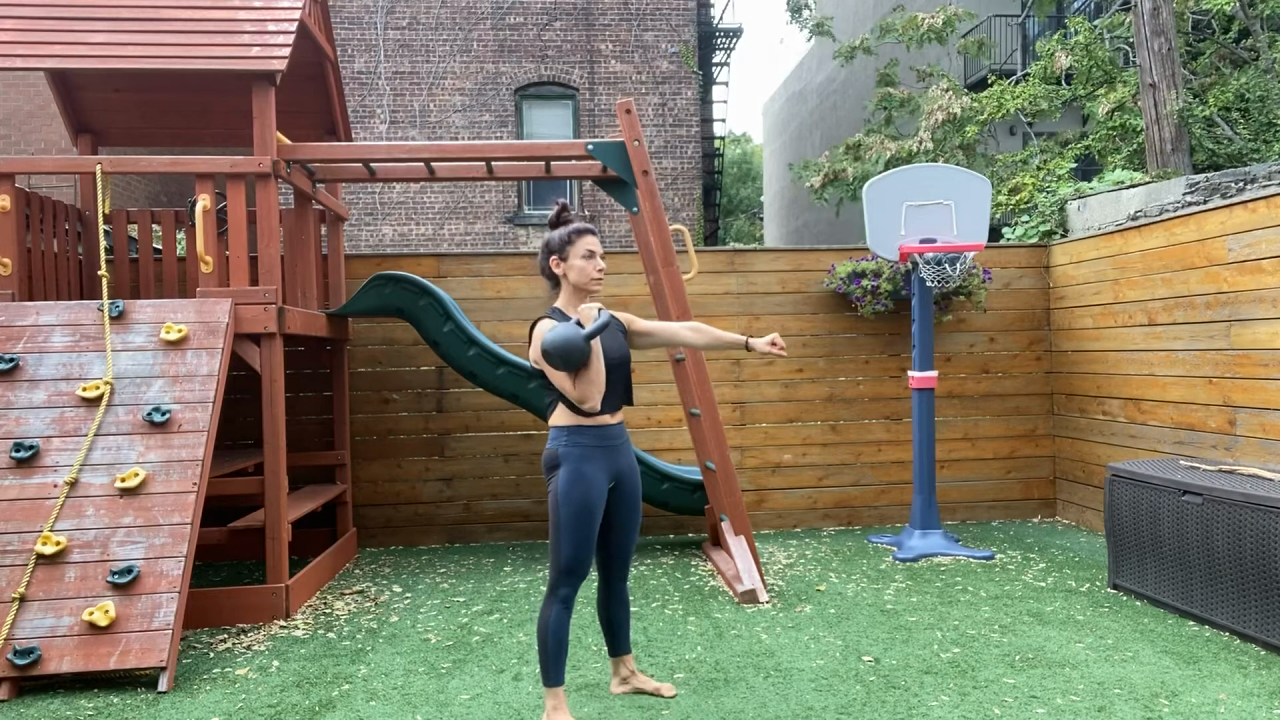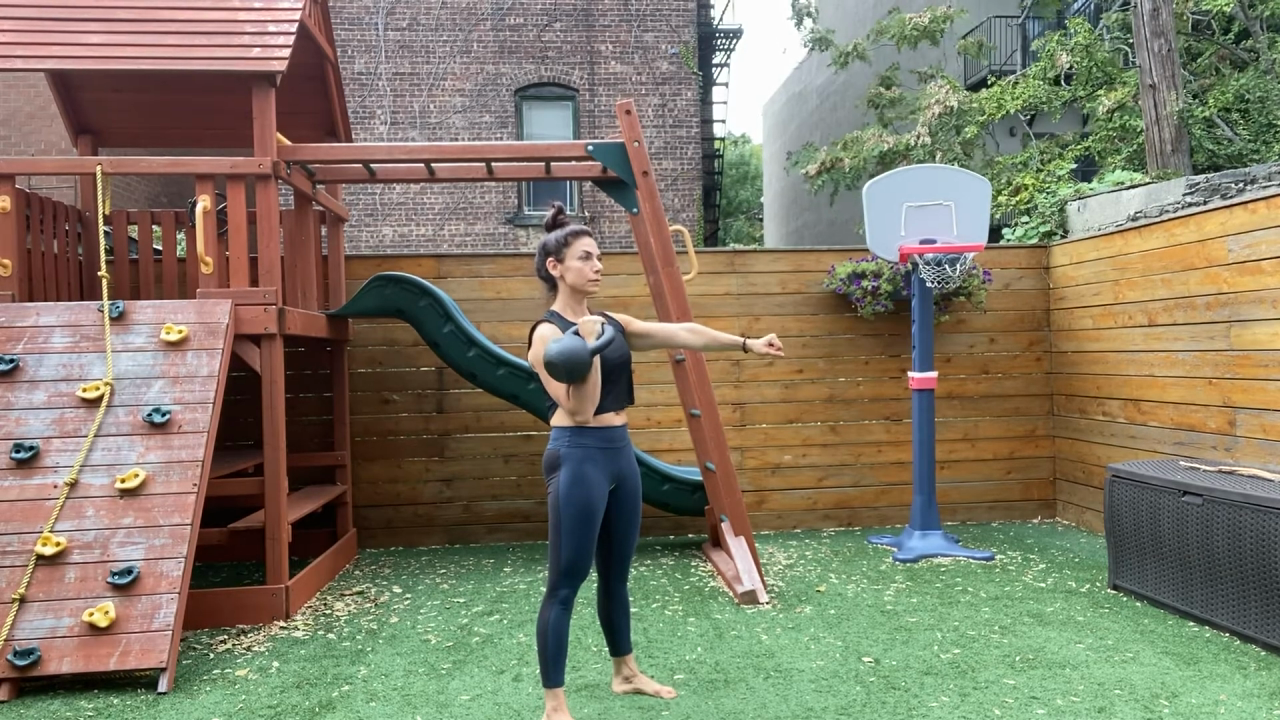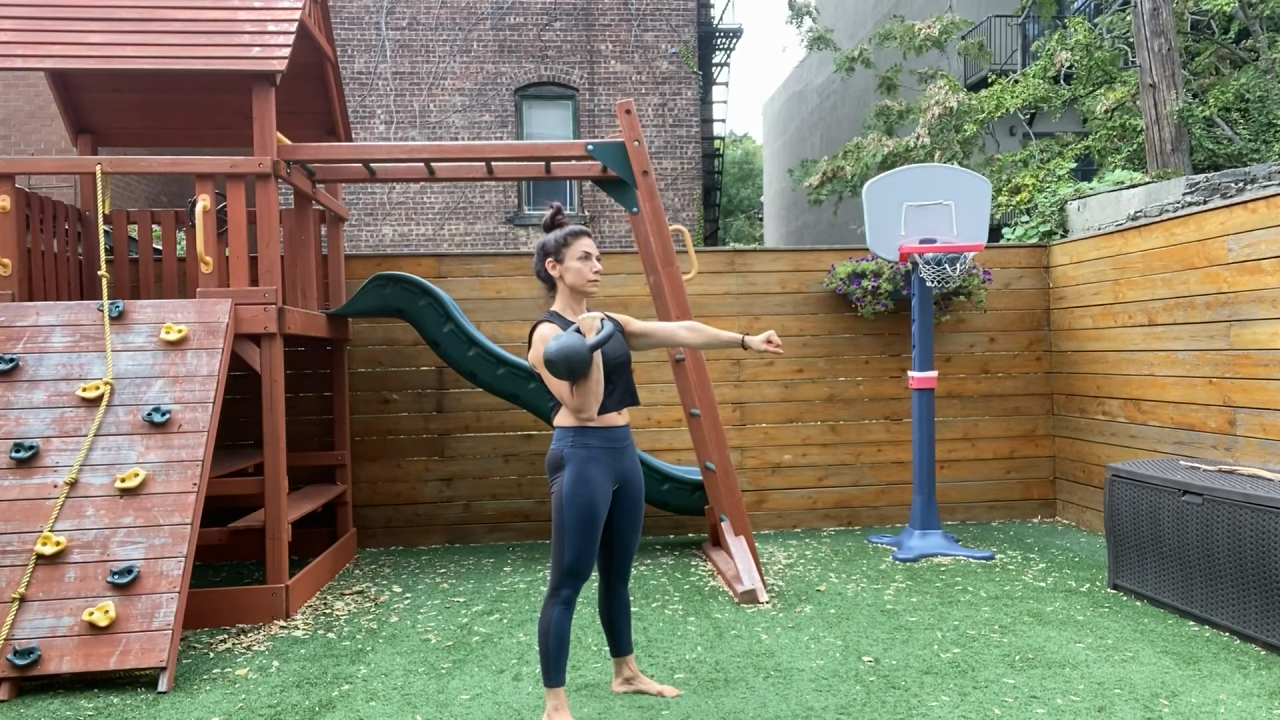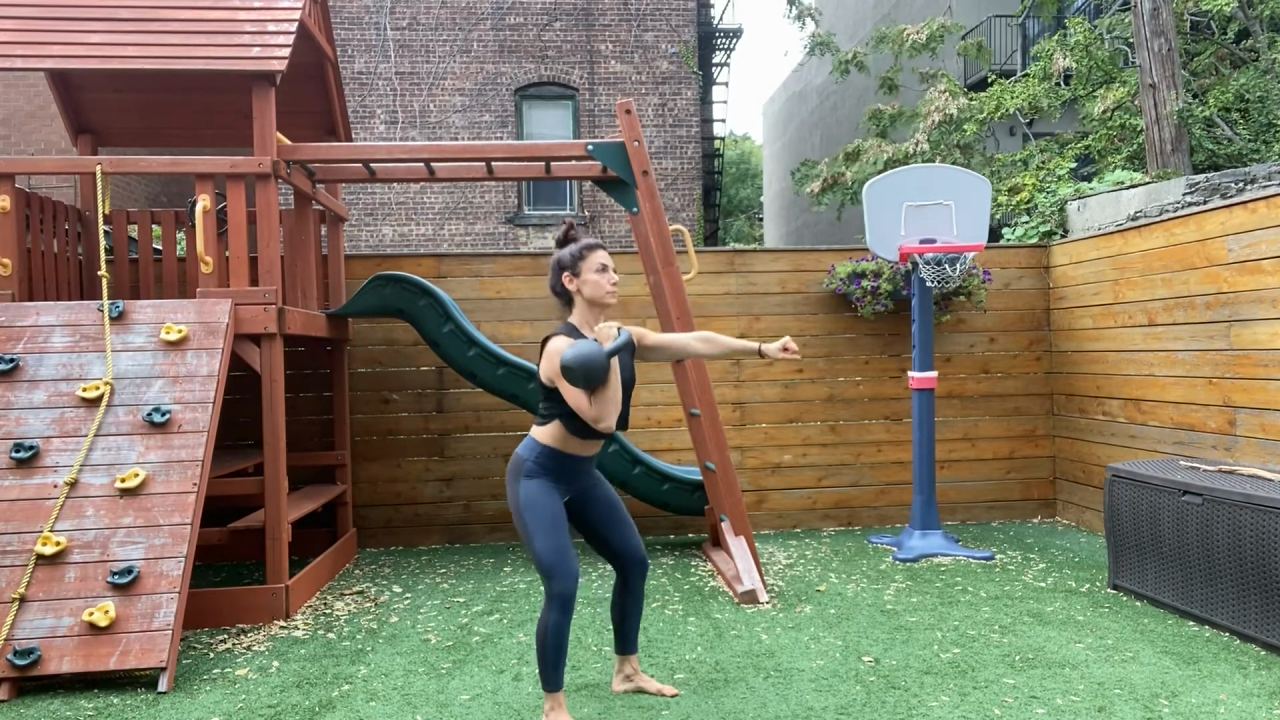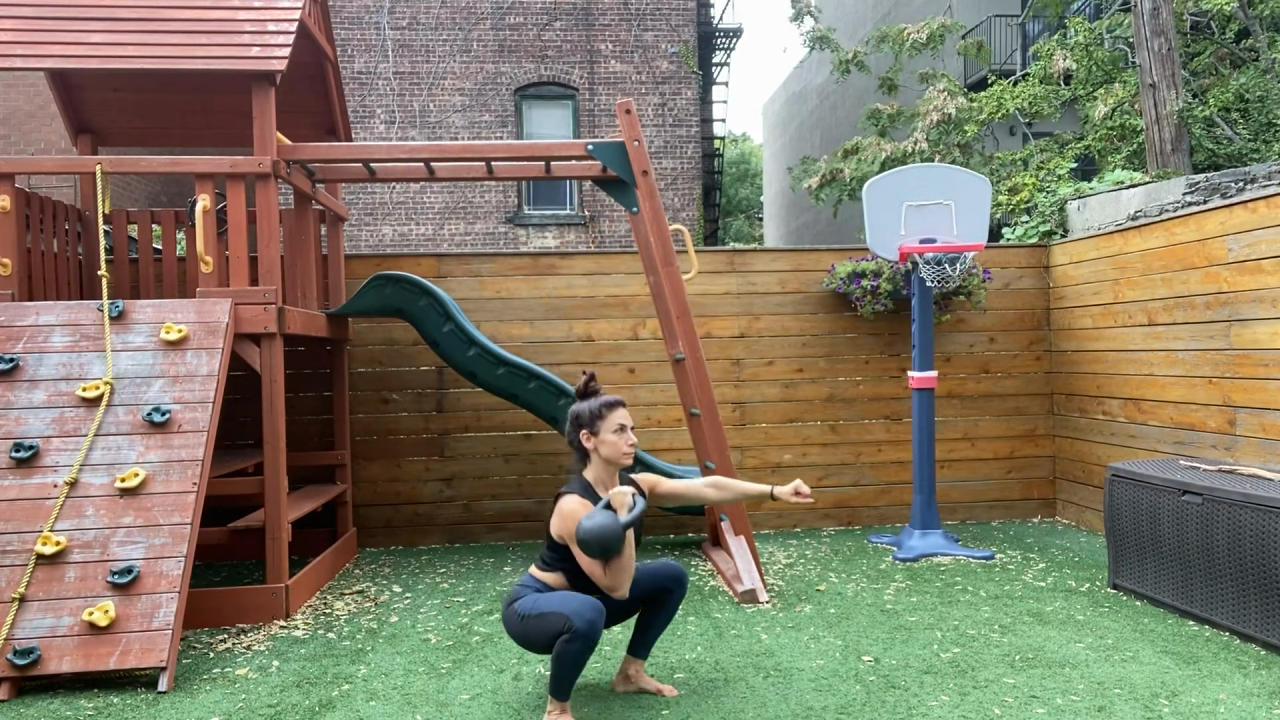
dt=1s
person 1, frame 1
left shoulder: (614, 321)
right shoulder: (548, 330)
left elbow: (684, 332)
right elbow: (588, 398)
left wrist: (748, 342)
right wrist: (587, 333)
left hip: (618, 449)
right hip: (577, 455)
left knee: (616, 571)
right knee: (566, 581)
left ankle: (624, 671)
person 1, frame 2
left shoulder: (612, 323)
right shoulder: (547, 335)
left elbow: (682, 334)
right elbow: (579, 410)
left wrist: (746, 343)
right wrist: (588, 344)
left hip: (619, 452)
right hip: (578, 457)
left knee: (616, 574)
right knee: (565, 582)
left ankle: (626, 672)
person 1, frame 3
left shoulder: (610, 322)
right shoulder: (548, 334)
left elbow: (681, 332)
right elbow: (584, 407)
left wrist: (746, 340)
right wrist: (589, 342)
left hip: (622, 452)
right hip: (581, 456)
left knee: (618, 574)
right knee: (568, 582)
left ankle: (626, 672)
person 1, frame 4
left shoulder: (621, 336)
right shoulder: (561, 346)
left elbow: (694, 342)
right elbow: (602, 419)
left wrist: (761, 348)
right wrist: (606, 354)
left hip: (582, 473)
right hip: (540, 473)
left knee: (633, 562)
right knee: (562, 585)
left ankle: (627, 670)
person 1, frame 5
left shoulder: (634, 486)
right shoulder: (574, 505)
left elbow: (709, 488)
right elbow: (618, 589)
left wrist: (776, 491)
right wrist: (622, 518)
right hip: (531, 604)
left knee: (672, 576)
right knee: (587, 615)
left ankle: (630, 671)
